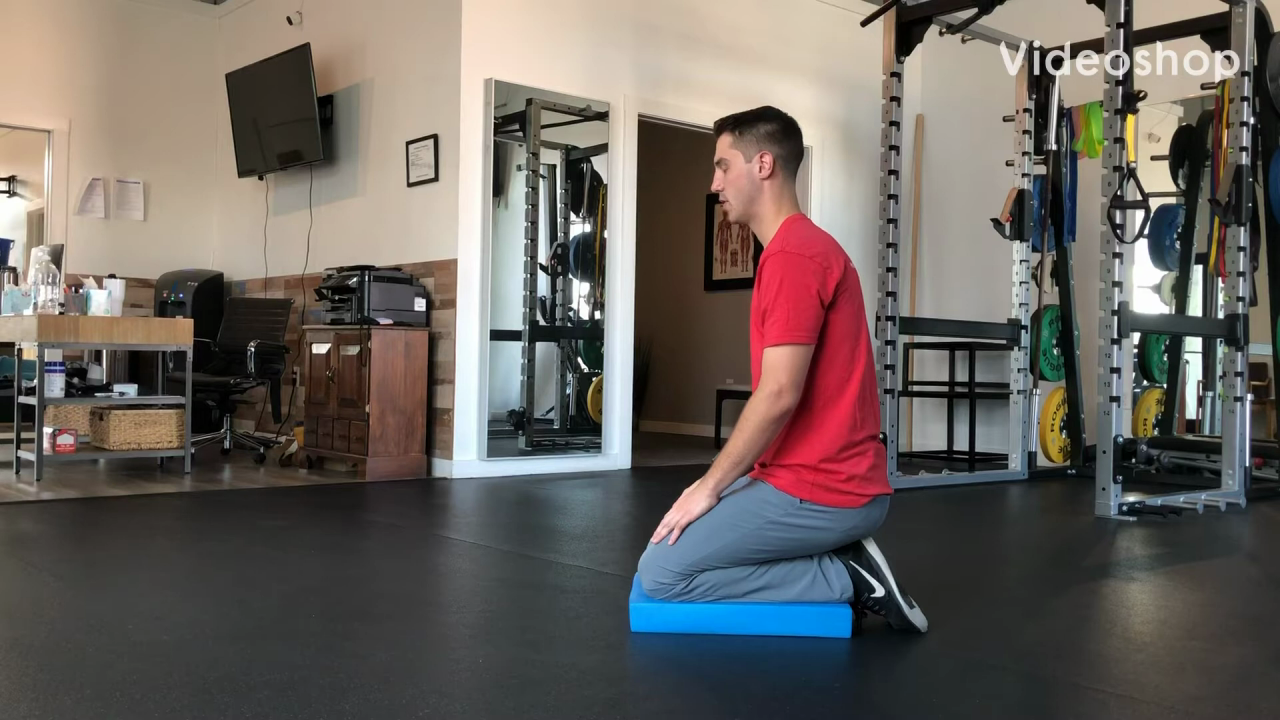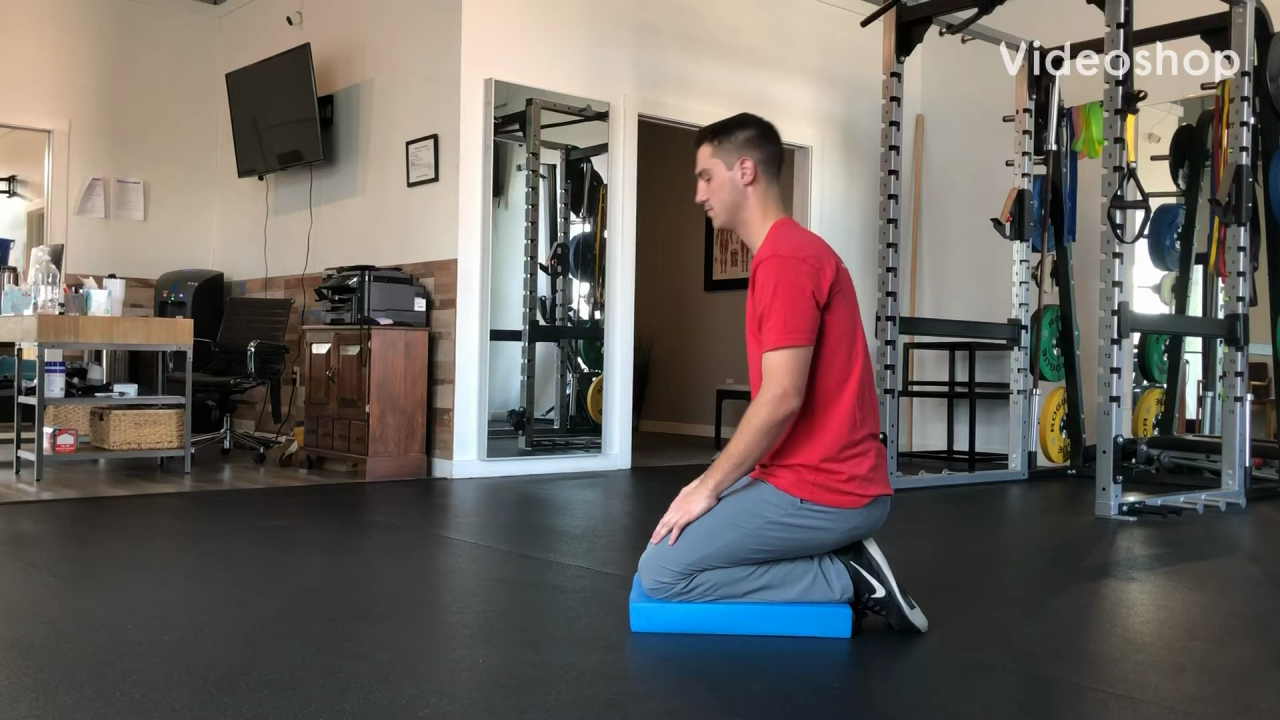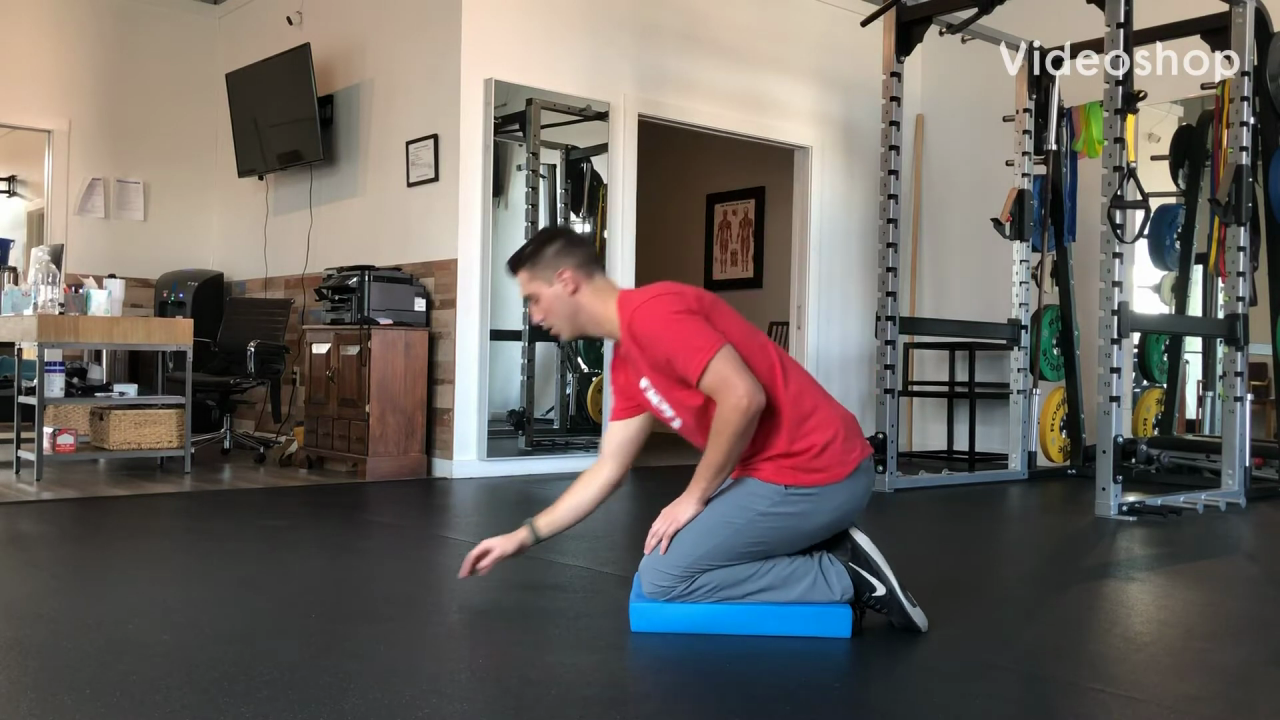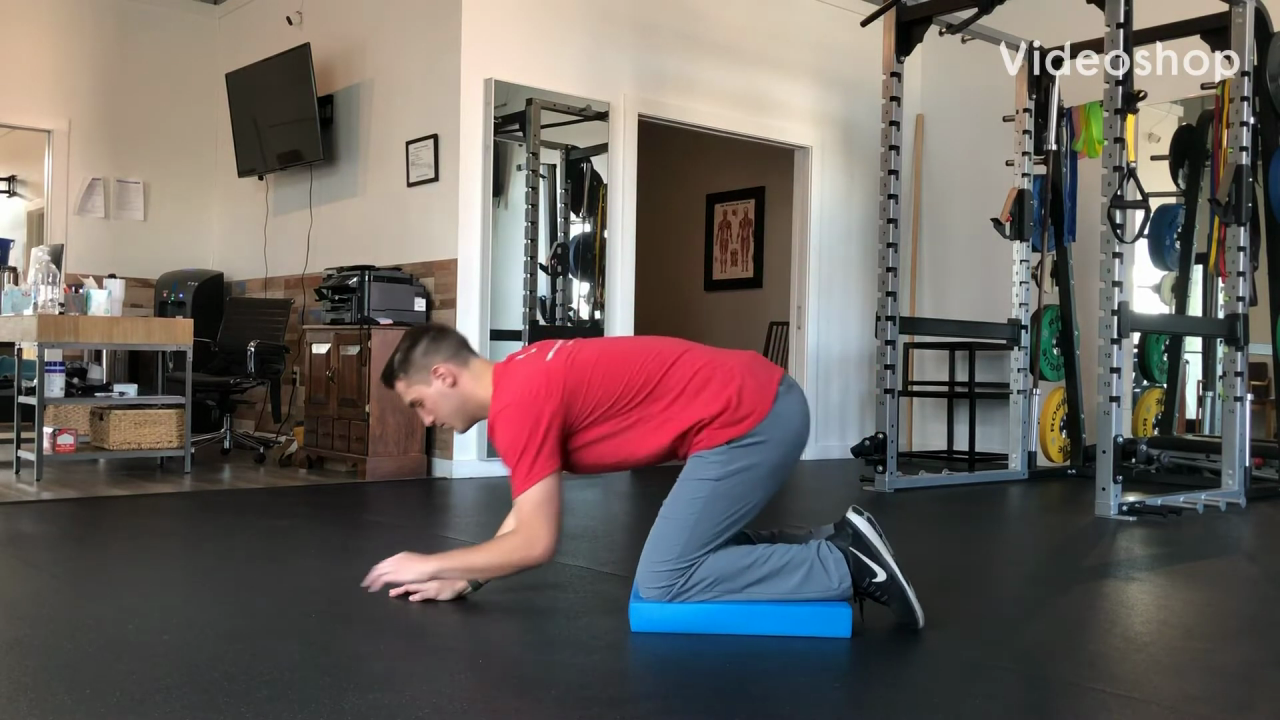
dt=0.7s
person 1, frame 1
left shoulder: (793, 257)
right shoulder: (803, 249)
left elbow: (778, 396)
left wrist: (709, 487)
right wrist: (717, 482)
left hip: (818, 490)
right hip: (827, 477)
left knee: (662, 572)
right knee: (676, 541)
left ankle: (844, 578)
right ankle: (838, 562)
person 1, frame 2
left shoulder: (784, 260)
right shoulder: (790, 252)
left elbow: (781, 401)
left wrist: (709, 488)
right wrist: (713, 480)
left hip: (820, 491)
right hip: (828, 478)
left knee: (661, 572)
right knee: (684, 540)
left ankle: (844, 579)
right ankle: (839, 566)
person 1, frame 3
left shoulder: (650, 311)
right shoulder: (626, 362)
left elbow: (744, 398)
right elbow: (608, 469)
left wrist: (694, 498)
right wrist: (523, 535)
left hip: (814, 472)
right hip: (810, 467)
left knee: (662, 581)
right knee: (666, 559)
left ankle: (842, 579)
right ankle: (832, 560)
person 1, frame 4
left shoulder: (518, 403)
right shoulder: (524, 379)
left elbow: (538, 542)
right elbow: (527, 511)
left wrist: (434, 563)
right wrist: (460, 580)
left hip: (750, 421)
right hip: (764, 402)
left knee: (662, 584)
right knee: (689, 551)
left ankle: (845, 567)
right ankle: (835, 543)
